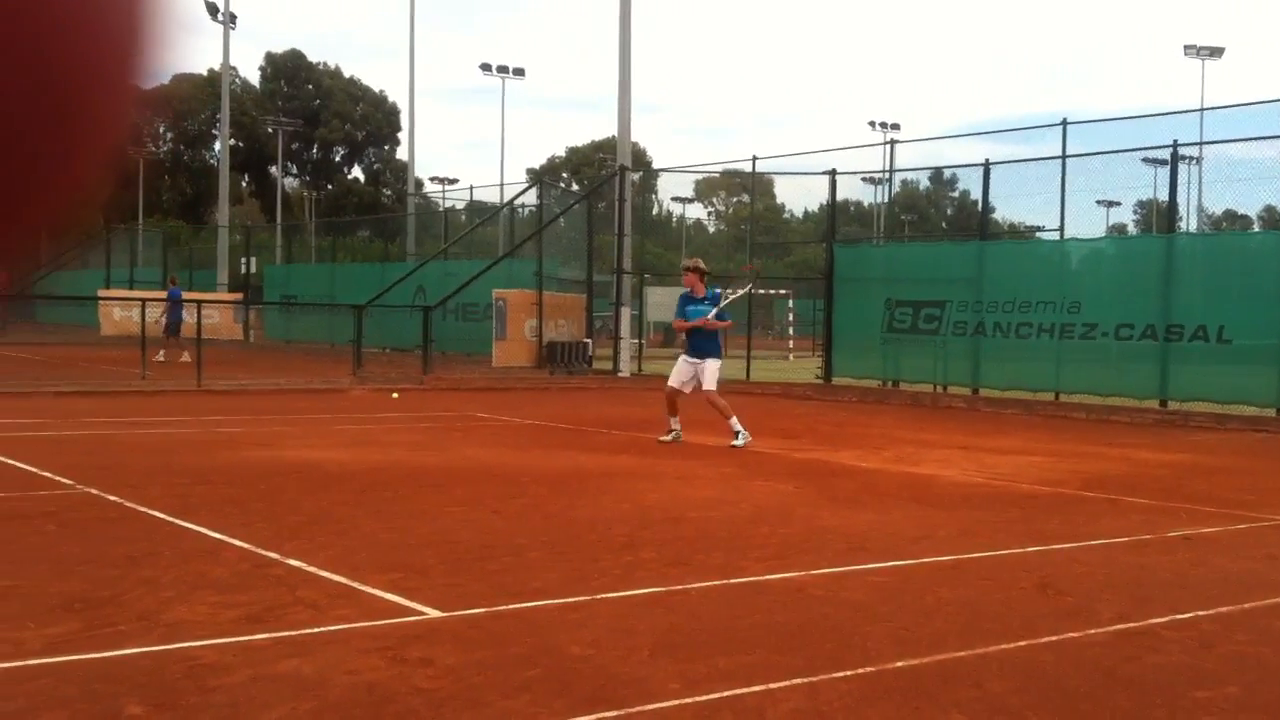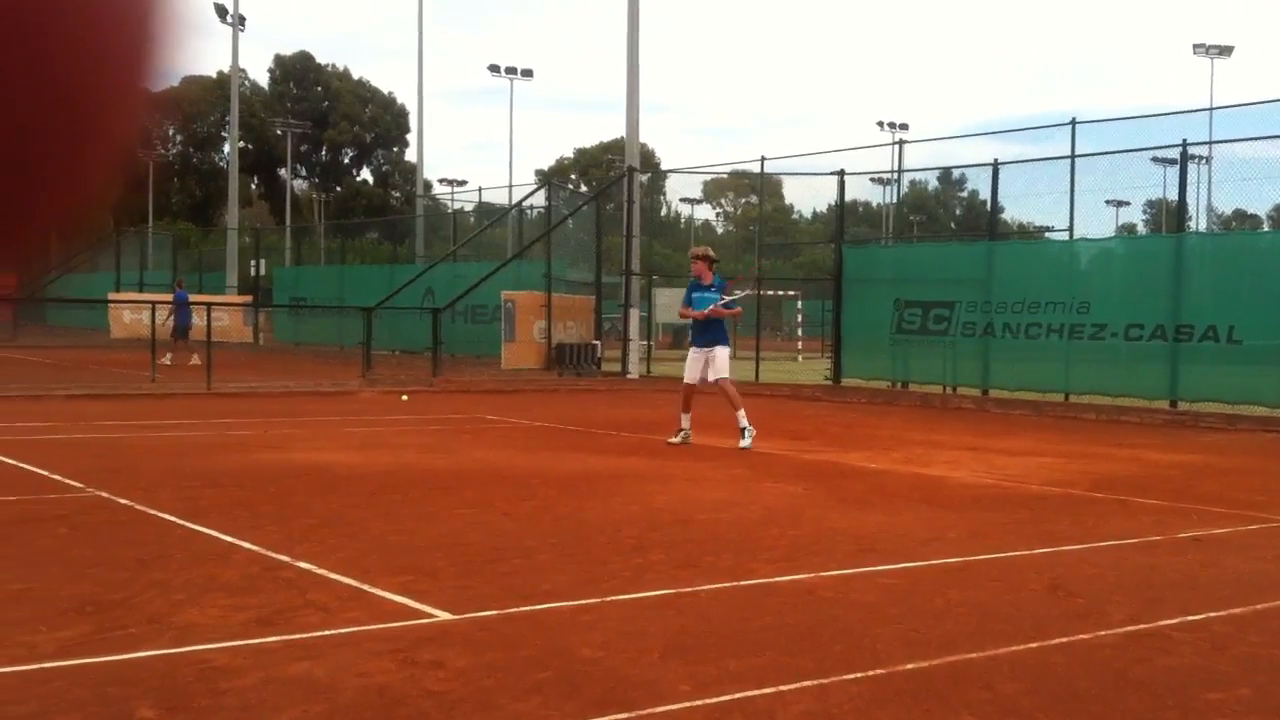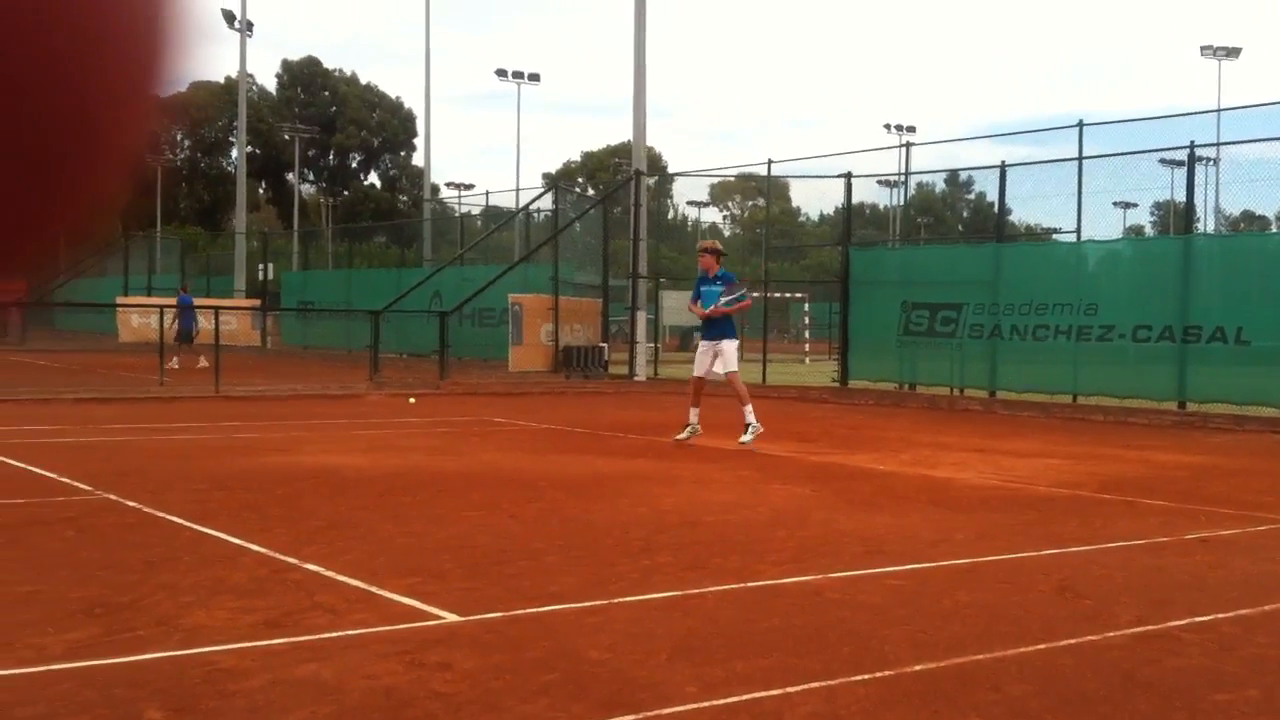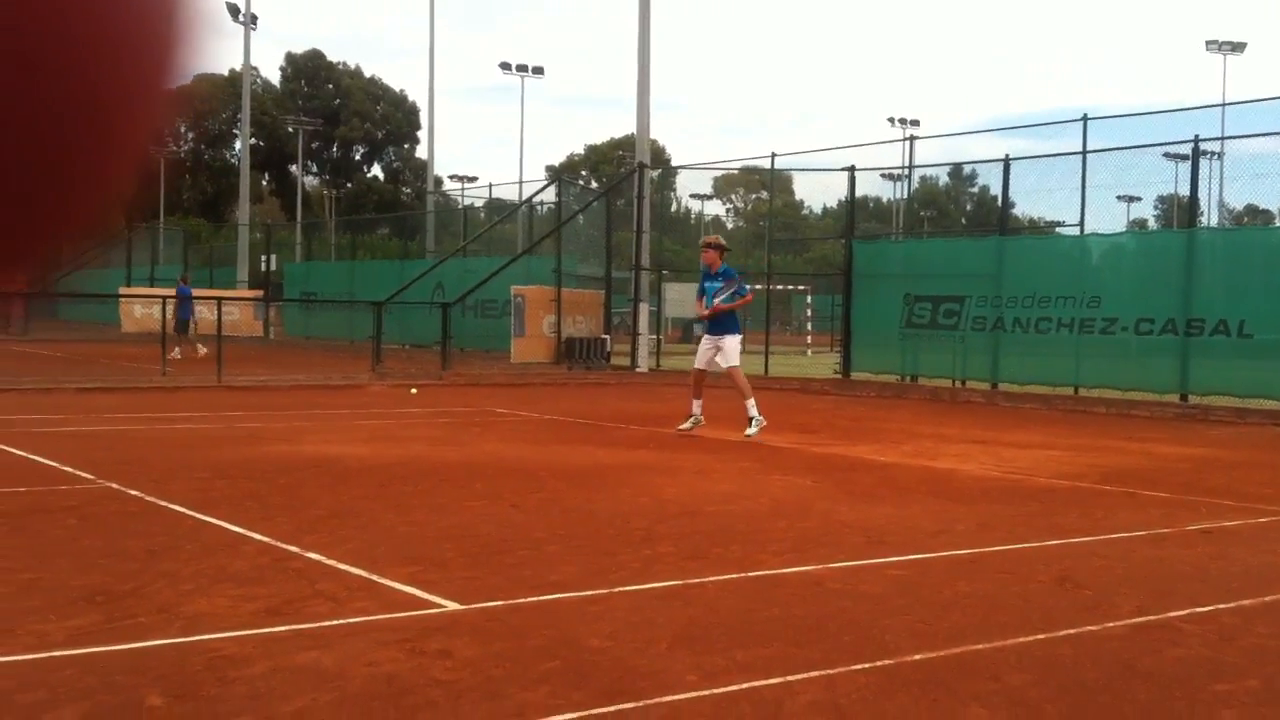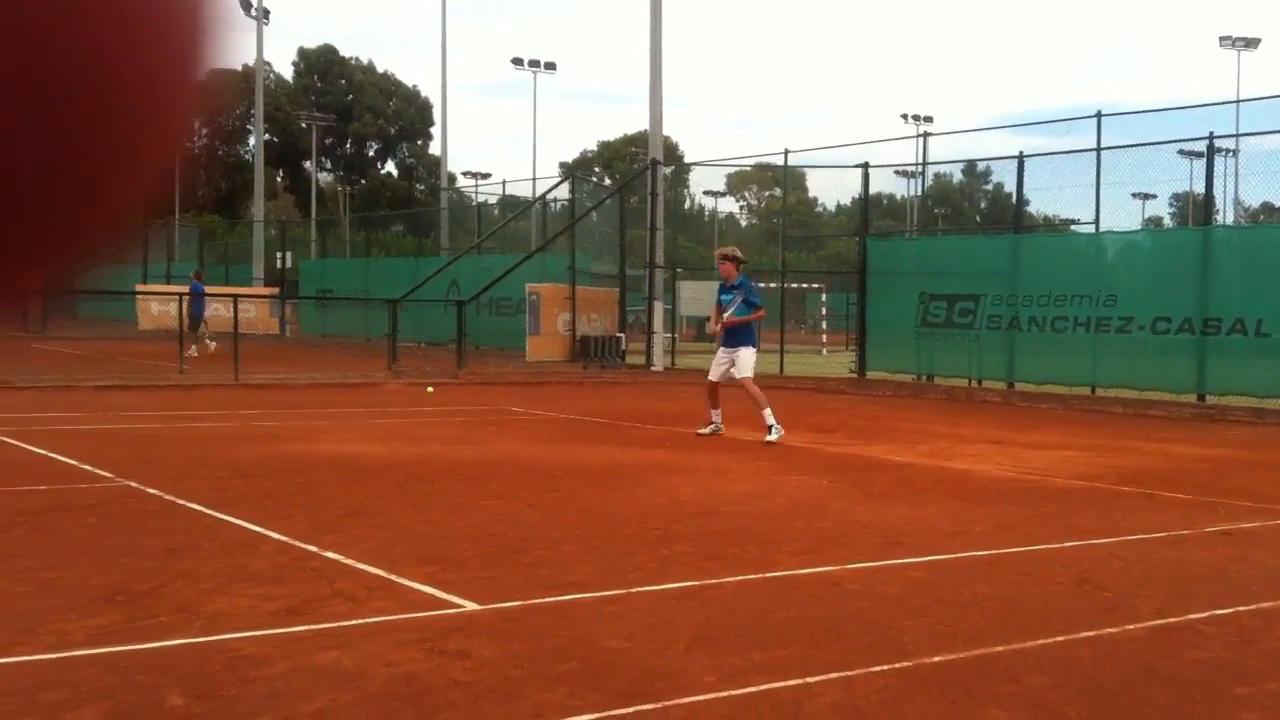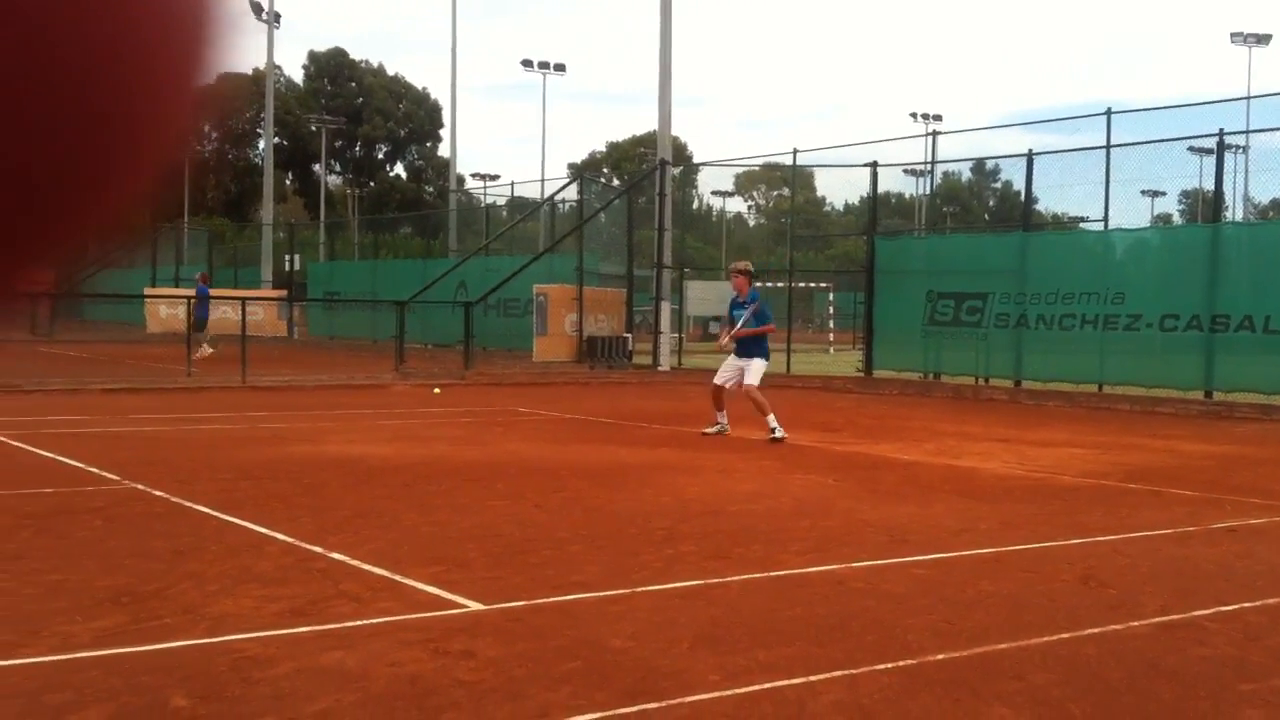
dt=0.1s
person 1, frame 1
left shoulder: (715, 298)
right shoulder: (684, 298)
left elbow: (728, 323)
right elbow: (676, 325)
left wrist: (717, 324)
right wrist: (696, 323)
left hip: (711, 356)
right hip: (690, 355)
left knee: (710, 395)
right knee: (670, 392)
left ankle: (740, 432)
right ankle: (675, 430)
person 1, frame 2
left shoulder: (721, 286)
right shoulder: (692, 286)
left elbow: (738, 310)
right elbow: (682, 311)
left wrist: (722, 312)
right wrist: (695, 314)
left hip: (718, 344)
right hip: (697, 345)
left knee: (724, 384)
right knee: (687, 388)
left ankle: (746, 428)
right ankle: (685, 431)
person 1, frame 3
left shoulder: (728, 278)
right shoulder: (701, 280)
left elbow: (747, 302)
right elbow: (692, 304)
left wrist: (726, 310)
right wrist: (699, 311)
left hip: (726, 337)
right hip: (706, 339)
left knee: (733, 377)
right knee: (696, 381)
left ankle: (752, 424)
right ankle: (693, 425)
person 1, frame 4
left shoulder: (731, 274)
right shoulder: (705, 275)
left elbow: (748, 298)
right elbow: (699, 296)
left wrist: (724, 307)
right wrist: (700, 310)
left hip: (729, 332)
right hip: (710, 333)
left knee: (733, 371)
right knee: (697, 372)
left ankle: (755, 418)
right ankle: (696, 415)
person 1, frame 5
left shoulder: (746, 287)
right shoulder: (722, 287)
left elbow: (761, 313)
left wrist: (737, 321)
right wrist: (714, 325)
left hip: (745, 345)
right hip: (726, 345)
left knee: (746, 382)
right knee: (711, 384)
left ankle: (773, 426)
right ankle: (716, 423)
person 1, frame 6
left shoulder: (758, 302)
right shoulder: (734, 301)
left elbow: (772, 328)
left wrist: (747, 332)
right wrist: (724, 338)
left hip: (757, 356)
right hip: (738, 355)
left knee: (749, 390)
right knee: (716, 388)
left ankle: (776, 427)
right ankle: (722, 423)
